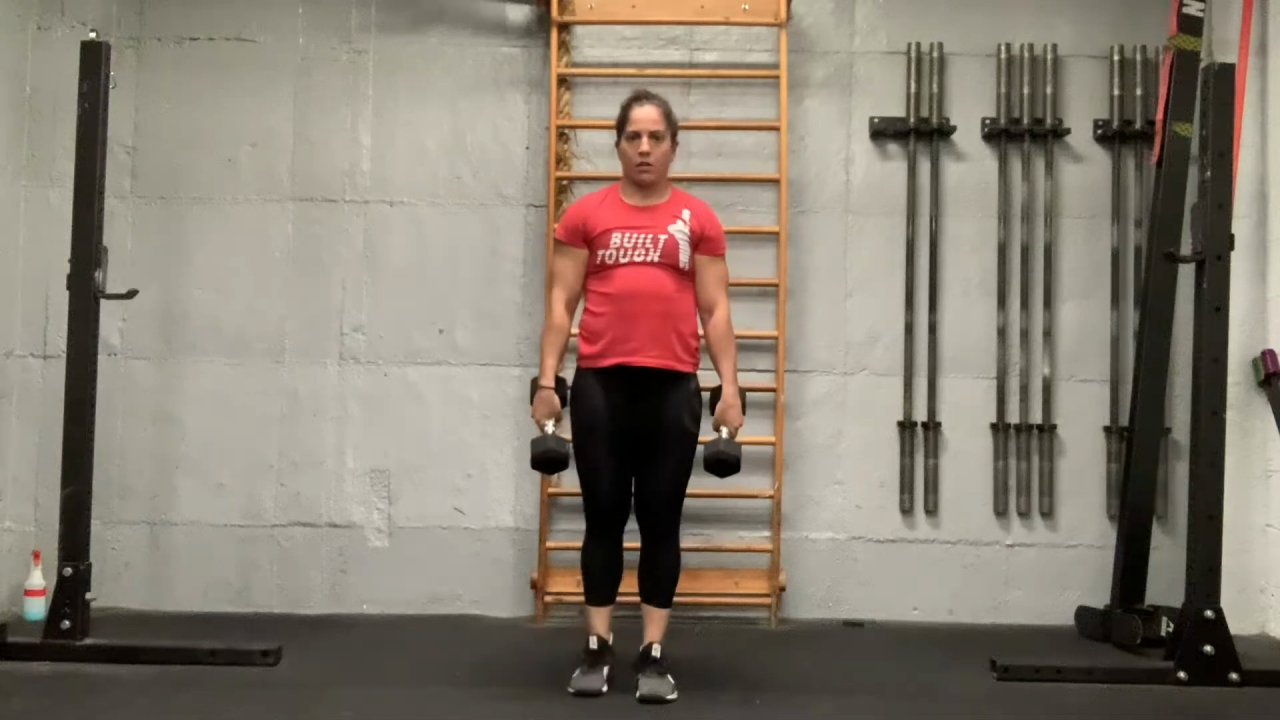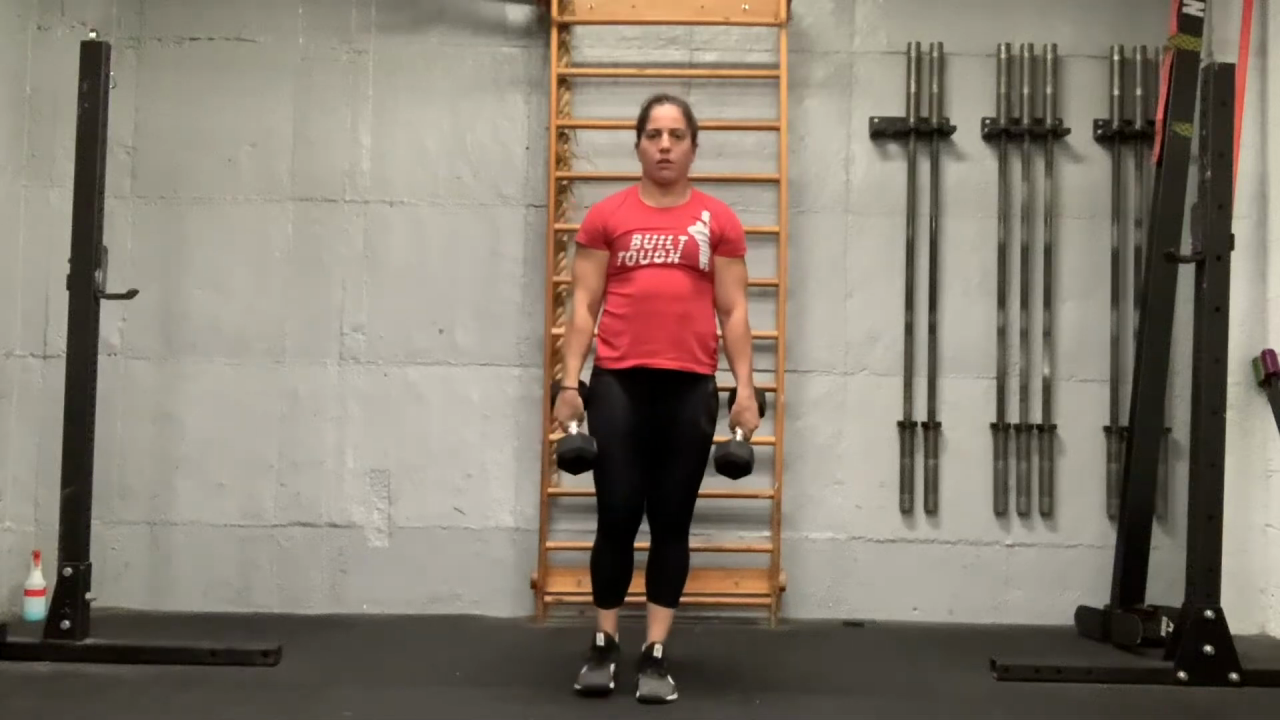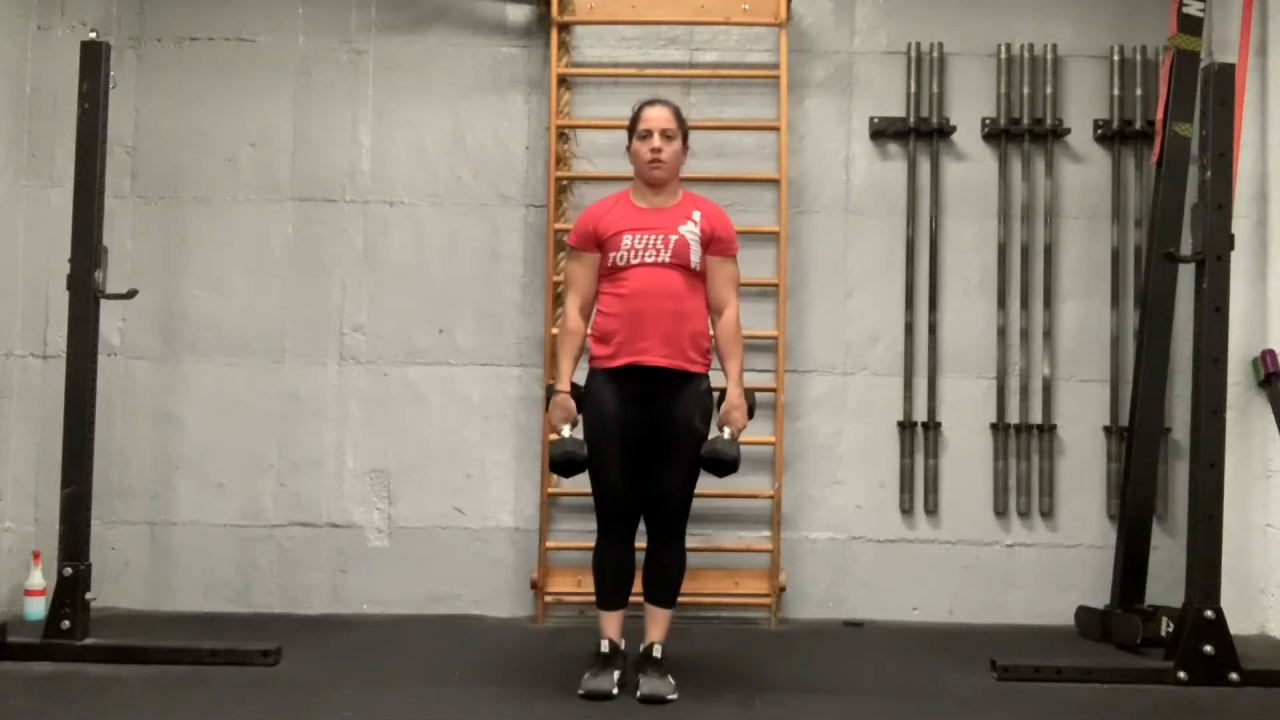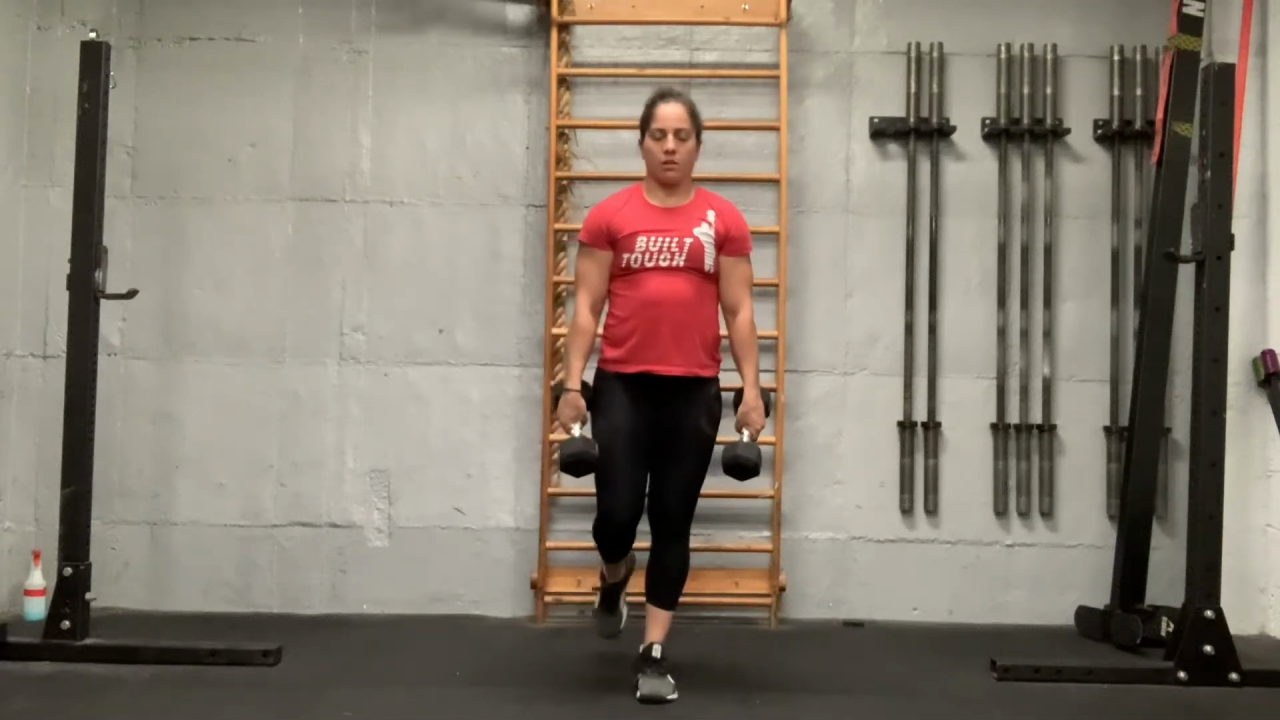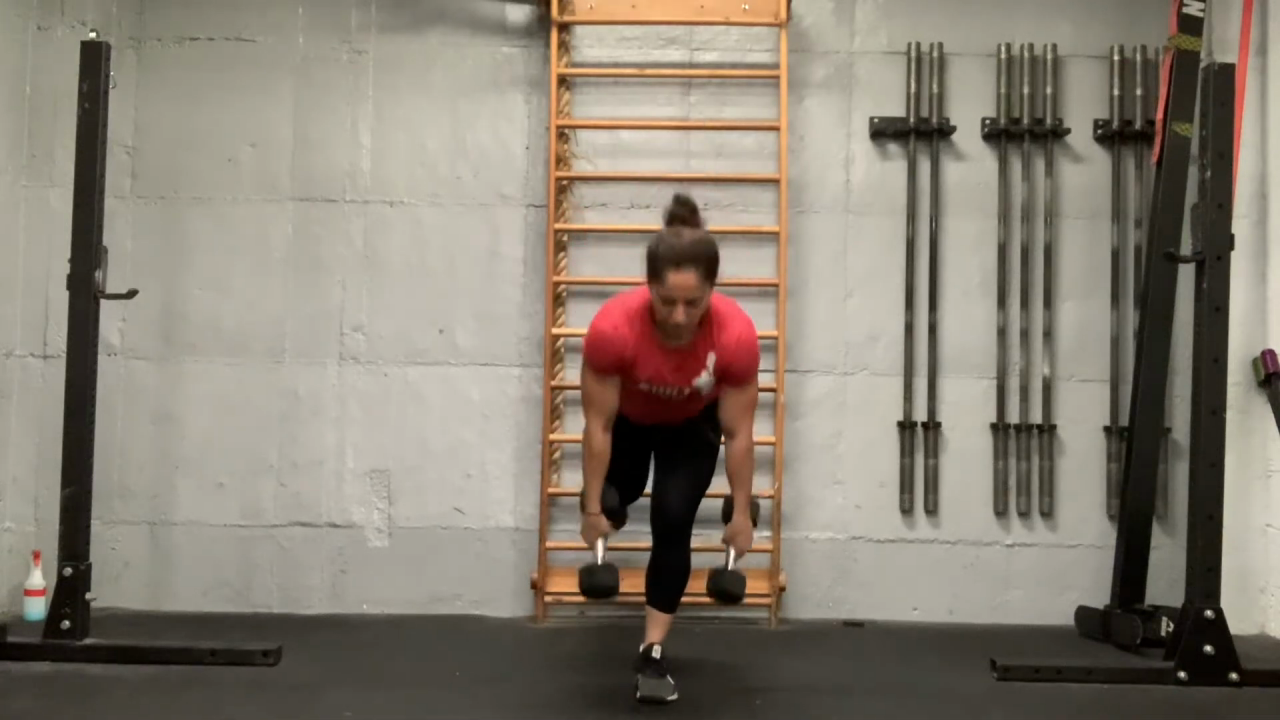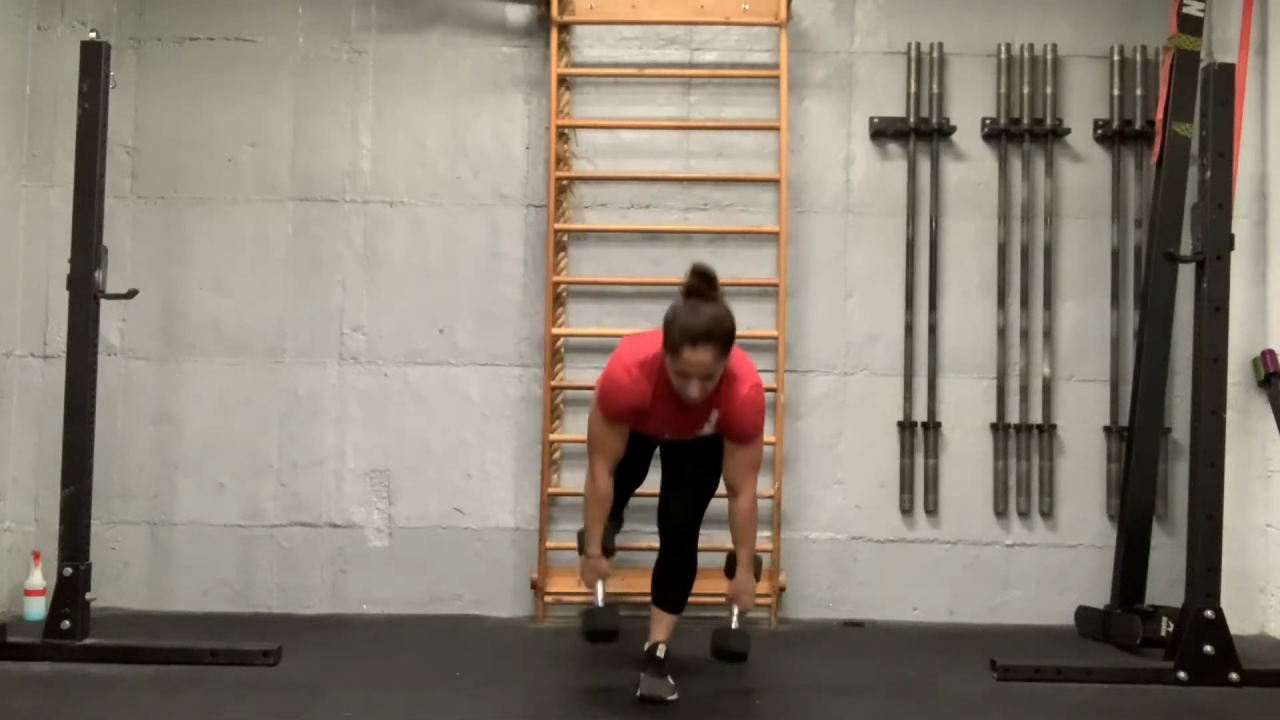
dt=0.7s
person 1, frame 1
left shoulder: (699, 219)
right shoulder: (585, 214)
left elbow: (716, 311)
right elbow: (561, 304)
left wrist: (730, 388)
right wrist: (546, 381)
left hip: (673, 387)
right hip: (600, 383)
left knee: (661, 521)
right knee: (604, 517)
left ankle: (653, 653)
right ankle: (597, 648)
person 1, frame 2
left shoulder: (719, 221)
right shoulder: (606, 216)
left elbow: (734, 312)
right elbow: (584, 307)
left wrist: (745, 390)
right wrist: (569, 384)
left hip: (690, 388)
right hip: (618, 384)
left knee: (671, 522)
right knee: (617, 517)
left ankle: (655, 655)
right ankle: (604, 645)
person 1, frame 3
left shoulder: (710, 220)
right shoulder: (598, 219)
left elbow: (725, 312)
right elbow: (576, 309)
left wrist: (735, 388)
right wrist: (562, 386)
left hip: (684, 387)
right hip: (612, 384)
left knee: (668, 522)
right knee: (616, 520)
left ankle: (654, 654)
right ankle: (608, 651)
person 1, frame 4
left shoulder: (724, 220)
right shoulder: (608, 216)
left elbow: (739, 313)
right elbow: (586, 309)
left wrist: (752, 391)
right wrist: (572, 386)
left hip: (693, 391)
right hip: (621, 387)
left knee: (672, 522)
right knee: (618, 512)
left ankle: (653, 652)
right ankle: (613, 580)
person 1, frame 5
left shoulder: (736, 334)
right shoulder: (612, 326)
left elbow: (737, 432)
right elbow: (598, 426)
left wrist: (741, 513)
right wrist: (591, 509)
left hip: (693, 423)
right hip: (629, 419)
left knee: (672, 522)
right knee: (620, 499)
left ankle: (652, 651)
right ankle: (619, 500)
person 1, frame 6
left shoulder: (745, 392)
right shoulder: (628, 374)
left elbow: (741, 489)
right elbow: (600, 469)
left wrist: (744, 573)
right wrist: (592, 551)
right hip: (637, 425)
left knee: (679, 529)
right knee: (613, 493)
left ankle: (656, 652)
right ankle: (621, 499)
